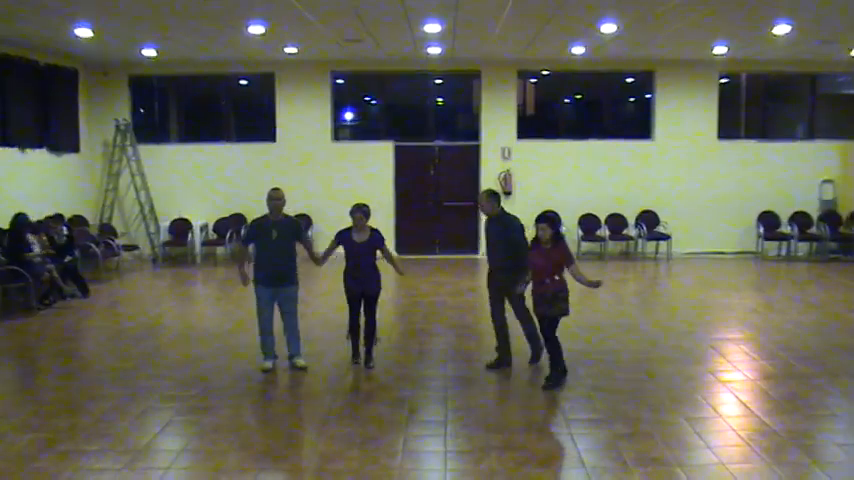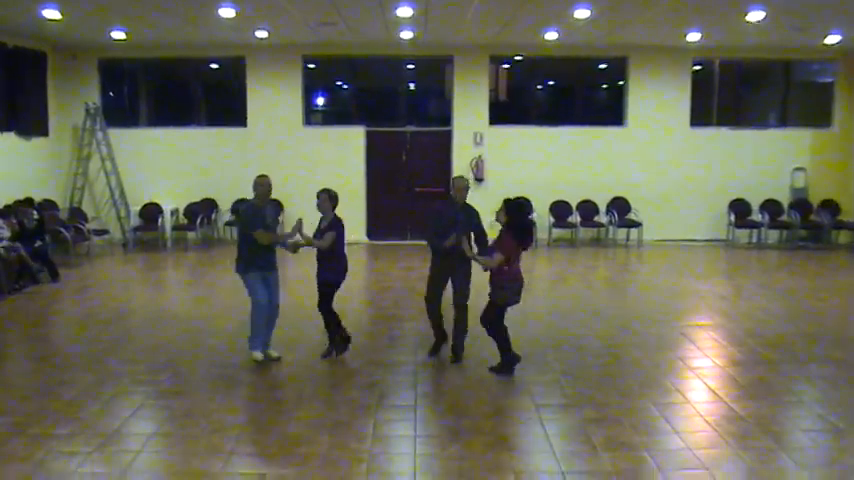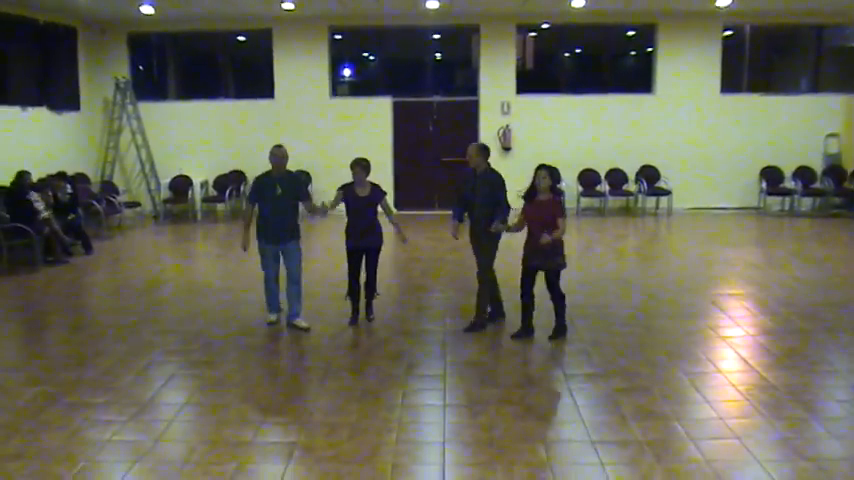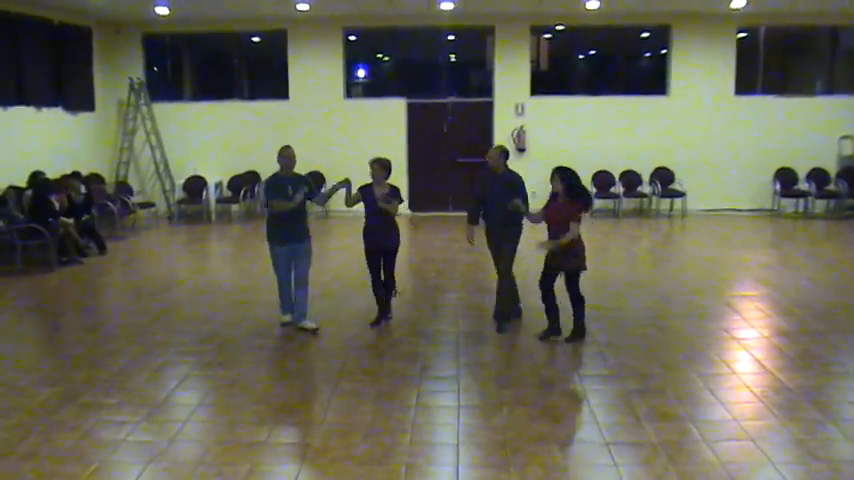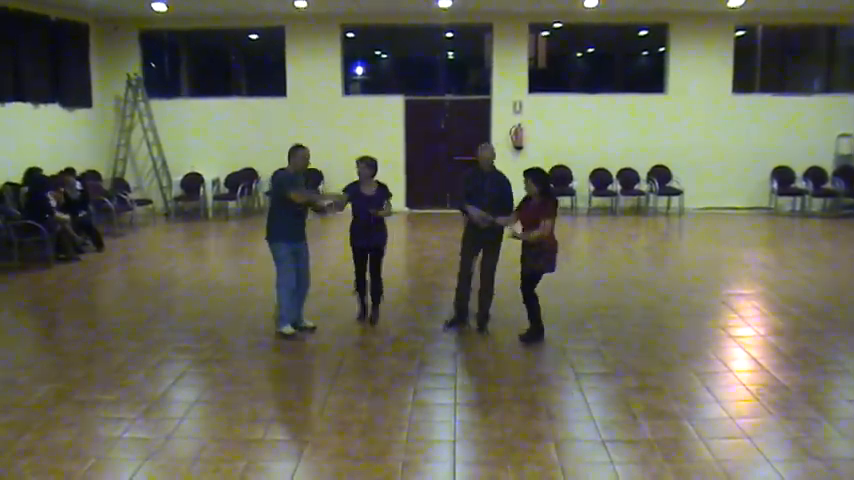
dt=1s
person 1, frame 1
left shoulder: (292, 224)
right shoulder: (257, 224)
left elbow: (305, 241)
right elbow: (243, 246)
left wrist: (314, 257)
right wrist: (241, 269)
left hip: (288, 281)
right hip: (263, 282)
left knee: (290, 319)
right knee: (265, 321)
left ankle: (295, 355)
right ankle: (269, 357)
person 1, frame 2
left shoulder: (270, 209)
right shoulder: (248, 211)
right elbow: (263, 238)
left wrist: (287, 243)
right wrist: (289, 236)
left hip: (269, 267)
right hip: (251, 268)
left knee: (273, 308)
right knee: (261, 304)
left ankle: (264, 346)
right ankle: (255, 346)
person 1, frame 3
left shoulder: (295, 180)
right shoulder: (260, 181)
left elbow: (307, 204)
right elbow: (250, 208)
left wrist: (318, 210)
right wrist: (246, 234)
left hip: (291, 237)
right hip: (267, 238)
left knee: (294, 276)
right knee: (270, 276)
left ankle: (294, 317)
right ankle: (273, 311)
person 1, frame 4
left shoulder: (303, 180)
right shoulder: (272, 183)
left elbow: (317, 199)
right elbow: (275, 208)
left wrist: (335, 188)
right wrist: (294, 201)
left hip: (302, 237)
right hip: (279, 239)
left knee: (302, 278)
right knee: (283, 278)
left ankle: (301, 318)
right ankle: (287, 312)
person 1, frame 5
left shoulder: (300, 180)
right shoulder: (280, 178)
left elbow: (312, 203)
right elbow: (299, 198)
left wrist: (327, 205)
right wrist: (326, 197)
left hip: (298, 238)
right hip: (280, 239)
left knee: (302, 279)
right knee: (287, 279)
left ankle: (297, 318)
right ankle: (283, 323)
person 2, frame 1
left shoulder: (512, 223)
right shoulder: (489, 222)
left elbow: (523, 252)
left wrist: (523, 279)
left hip: (512, 275)
right hip: (495, 274)
left knee: (521, 313)
right knee: (497, 315)
left ankle: (536, 349)
right ankle: (503, 356)
person 2, frame 2
left shoulder: (470, 212)
right shoulder: (440, 210)
left elbow: (480, 237)
right elbow: (431, 238)
right wrist: (445, 243)
left hip: (462, 263)
right hip: (440, 261)
left knee: (461, 306)
right knee: (431, 302)
left ankle: (457, 349)
right ankle: (440, 337)
person 2, frame 3
left shoulder: (495, 178)
right shoulder: (470, 177)
left elbow: (503, 206)
right elbow: (461, 201)
left wrist: (499, 222)
right wrist: (456, 222)
left hip: (490, 230)
right hip: (475, 229)
left knee: (483, 270)
right knee: (485, 270)
left ankle: (480, 317)
right ankle: (497, 310)
person 2, frame 4
left shoulder: (515, 179)
right shoulder: (486, 179)
left elbow: (523, 205)
right elbow: (477, 203)
right wrist: (470, 225)
left hip: (510, 230)
right hip: (492, 229)
left knee: (504, 271)
right knee: (502, 271)
left ankle: (501, 316)
right ankle: (514, 308)
person 2, frame 5
left shoulder: (501, 180)
right shoulder: (471, 177)
left elbow: (507, 209)
right elbow: (464, 202)
left wrist: (489, 221)
right wrist: (470, 211)
left hip: (493, 231)
right hip: (472, 229)
left knee: (487, 275)
right knee: (464, 271)
left ankle: (482, 319)
right ankle: (460, 314)
person 3, frame 1
left shoulder: (561, 249)
right shoulder: (534, 246)
left elbow: (576, 274)
left wrist: (591, 283)
left hip: (555, 296)
right hip: (539, 294)
left knee: (549, 334)
right knee: (547, 334)
left ankle: (557, 374)
right ankle: (558, 371)
person 3, frame 2
left shoulder: (509, 237)
right shoulder: (510, 234)
left elbow: (493, 263)
left wrist: (470, 253)
right wrist: (490, 264)
left hip: (506, 284)
right hip: (506, 282)
left knee: (488, 320)
right knee: (496, 322)
left ankle: (509, 357)
right ankle: (507, 361)
person 3, frame 3
left shoulder: (556, 201)
right shoulder: (529, 200)
left elbow: (561, 228)
right elbow: (521, 224)
left wrist: (550, 238)
right wrist: (505, 228)
left hip: (551, 250)
right hip: (531, 249)
left knee: (553, 288)
right knee: (525, 287)
left ankle: (561, 326)
right ankle: (526, 327)
person 3, frame 4
left shoulder: (573, 205)
right shoulder: (553, 200)
left elbow: (573, 233)
right elbow: (537, 218)
left wrist: (553, 243)
right wrist: (523, 209)
left hip: (571, 252)
right hip: (555, 252)
left knee: (573, 290)
right knee: (545, 285)
left ankle: (579, 329)
right ankle: (554, 326)
person 3, frame 5
left shoulder: (548, 203)
right shoulder: (528, 201)
left elbow: (544, 230)
right elbow: (511, 220)
left wrist: (522, 236)
left hip: (543, 251)
right hip: (529, 250)
left knee: (527, 288)
right knee: (526, 287)
left ankle: (536, 330)
right ankle: (536, 328)
person 4, frame 1
left shoulder: (375, 235)
right shoulder: (344, 234)
left elbow: (386, 253)
right elbow: (330, 250)
left wrist: (397, 267)
right wrist: (321, 261)
left hip: (371, 281)
right hip: (352, 281)
left knee: (370, 318)
right knee: (354, 317)
left ankle: (369, 355)
right ankle: (355, 351)
person 4, frame 2
left shoulder: (335, 223)
right shoulder: (324, 220)
left elbow: (323, 245)
left wrist: (303, 236)
right wrist: (302, 243)
left hip: (335, 269)
right hip: (325, 268)
left knee: (324, 305)
right knee: (325, 305)
left ankle: (343, 337)
right ankle: (334, 342)
person 4, frame 3
left shoulder: (376, 190)
right shoulder: (345, 189)
left elbow: (388, 211)
right elbow: (335, 202)
left wrist: (398, 229)
right wrist: (328, 207)
left hip: (373, 237)
right hip: (353, 237)
left knee: (371, 273)
right knee: (353, 275)
left ankle: (369, 307)
right ankle: (354, 311)
person 4, frame 4
left shoulder: (393, 191)
right shoulder: (365, 189)
left elbow: (394, 211)
right elbow: (349, 203)
left wrist: (382, 204)
right wrist: (348, 189)
left hip: (390, 237)
right hip: (371, 237)
left knee: (388, 273)
right knee: (374, 275)
left ankle: (387, 308)
right ankle: (381, 310)
person 4, frame 5
left shoulder: (382, 188)
right shoulder: (352, 188)
left elbow: (388, 211)
right elbow: (340, 206)
left wrist: (380, 213)
right wrist: (337, 204)
left hip: (378, 234)
right hip: (359, 234)
left knee: (375, 271)
right knee: (360, 271)
left ankle: (375, 309)
right ankle: (362, 307)
